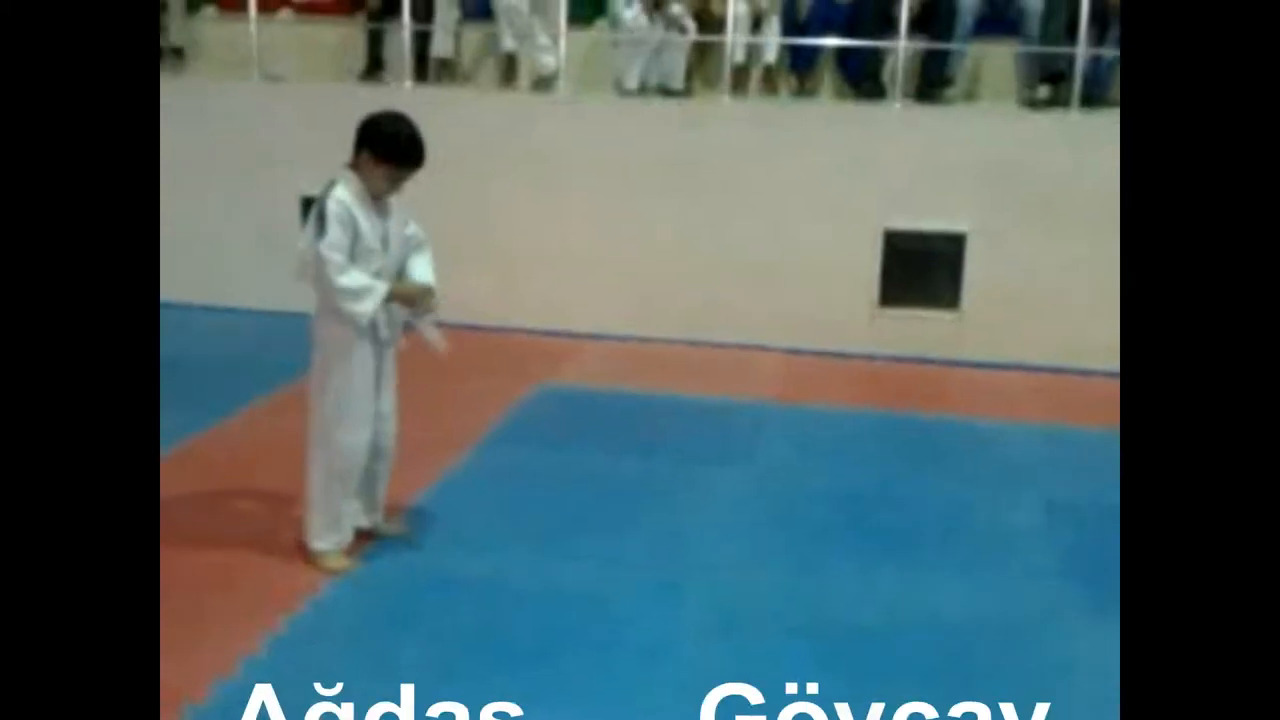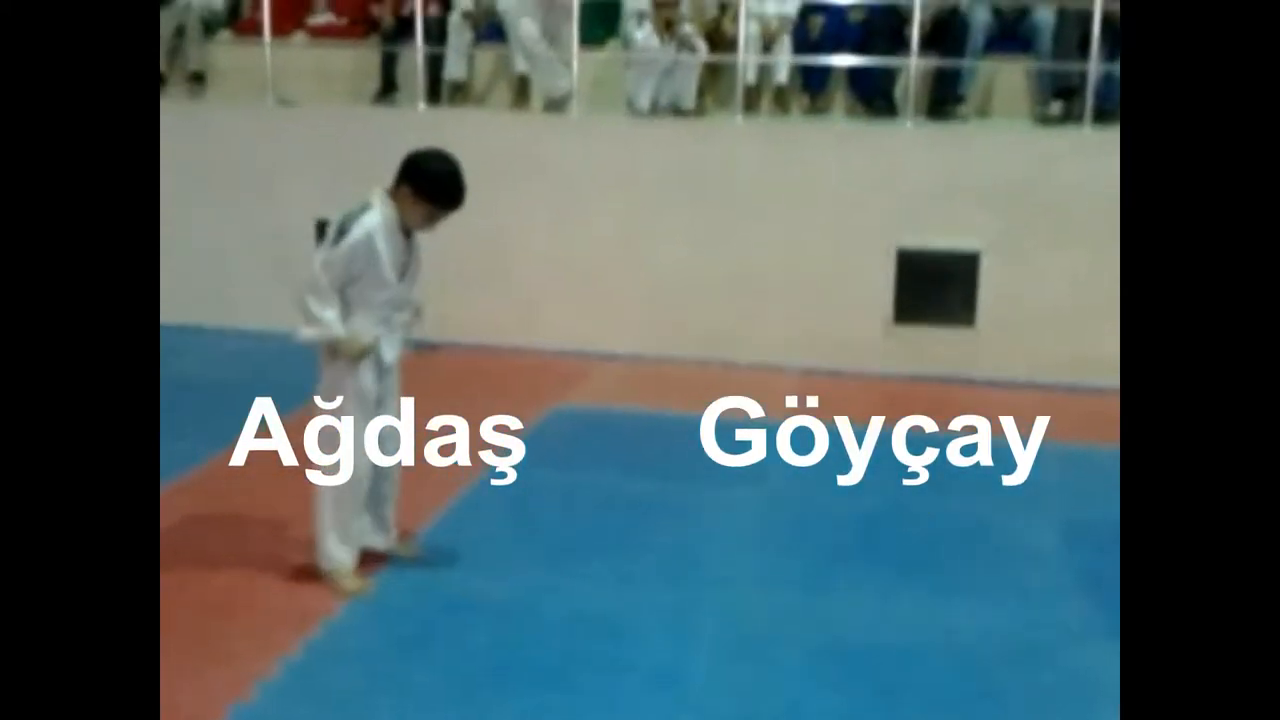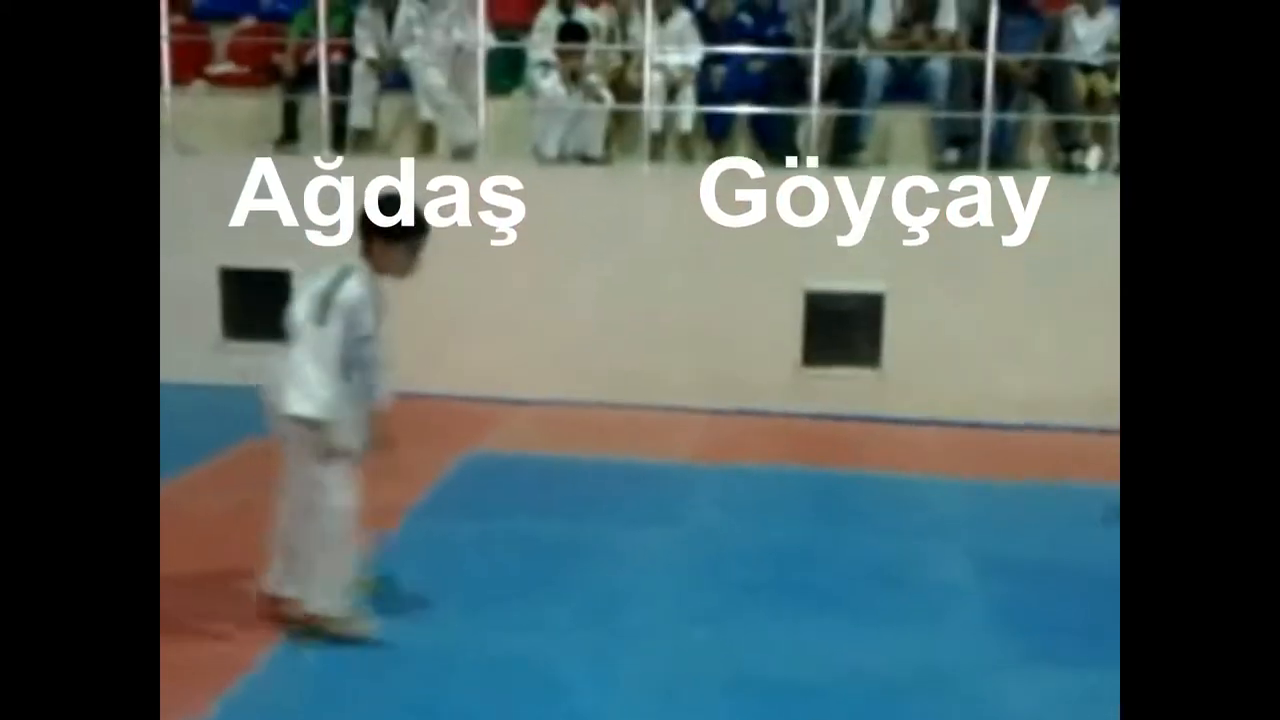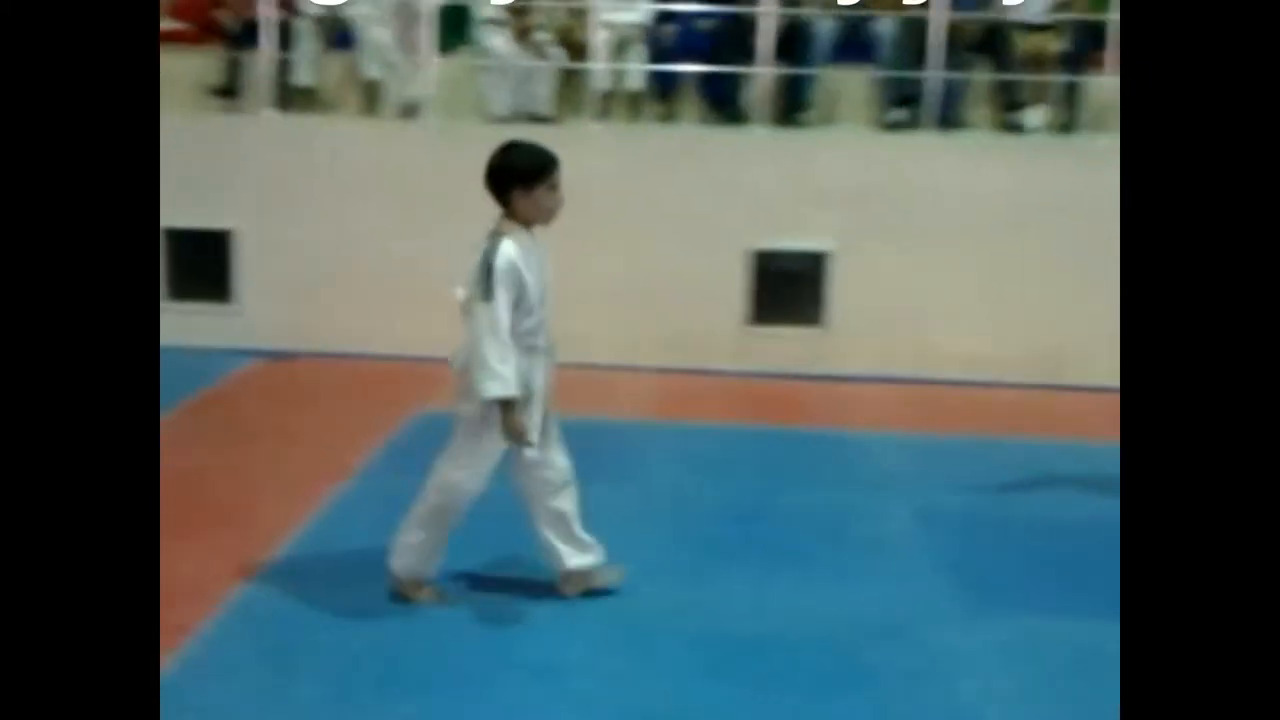
dt=0.7s
person 1, frame 1
left shoulder: (386, 205)
right shoulder: (335, 205)
left elbow: (415, 245)
right elbow: (332, 277)
left wrist: (421, 284)
right wrist: (391, 292)
left hip: (381, 335)
right hip: (345, 336)
left knee: (380, 433)
right knee: (342, 437)
left ankle: (365, 514)
right ankle: (327, 538)
person 1, frame 2
left shoulder: (402, 229)
right shoulder: (361, 229)
right elbow: (319, 288)
left wrist: (405, 310)
right wrist: (338, 341)
left hip: (384, 355)
right hip: (352, 359)
left knee: (386, 451)
right knee: (348, 457)
left ankle: (378, 534)
right ankle: (337, 558)
person 1, frame 3
left shoulder: (368, 289)
right shoulder: (344, 292)
left elbow: (366, 359)
right elbow: (314, 358)
left wrist: (371, 413)
right wrist: (319, 424)
left hip: (338, 409)
right hip: (317, 412)
left knee: (308, 500)
right knee: (334, 503)
left ankle: (287, 591)
right ankle: (323, 606)
person 1, frame 4
left shoulder: (527, 247)
right shoulder: (504, 256)
right elbow: (491, 334)
right wrist: (506, 404)
left hip: (527, 384)
right hip: (499, 386)
left knee: (551, 473)
right knee: (459, 477)
left ankle: (578, 567)
right ankle: (407, 570)
